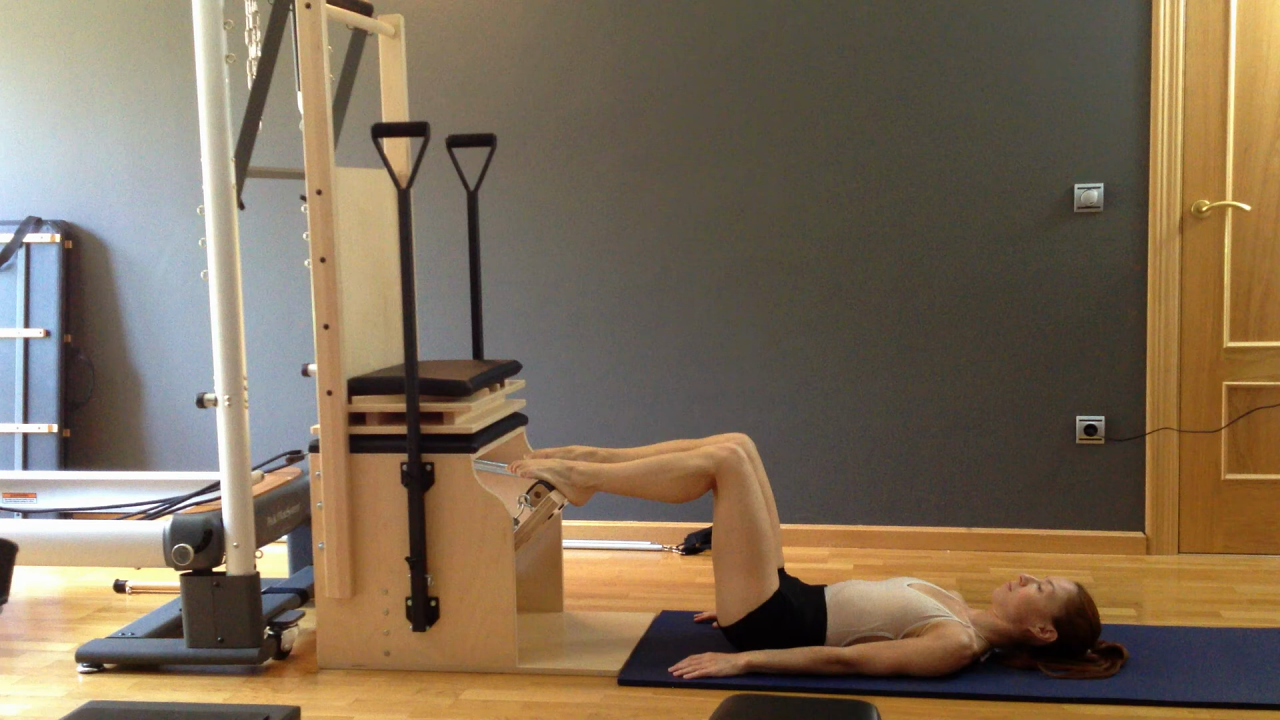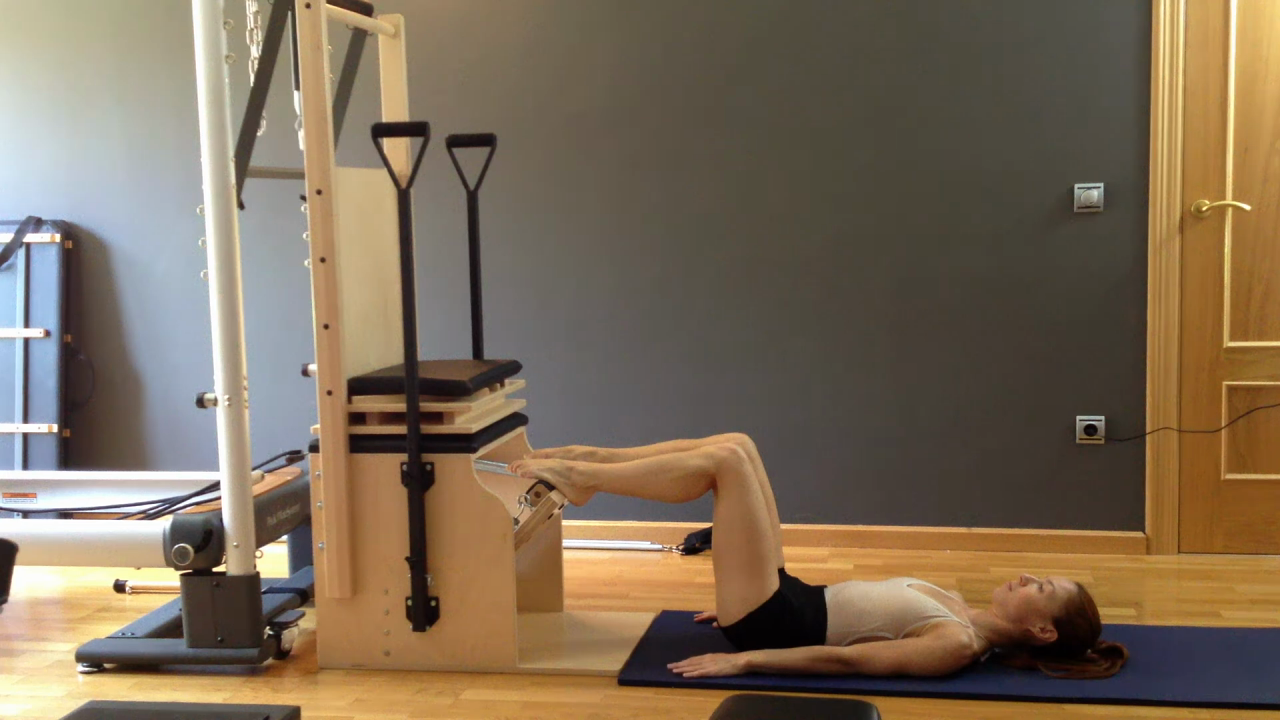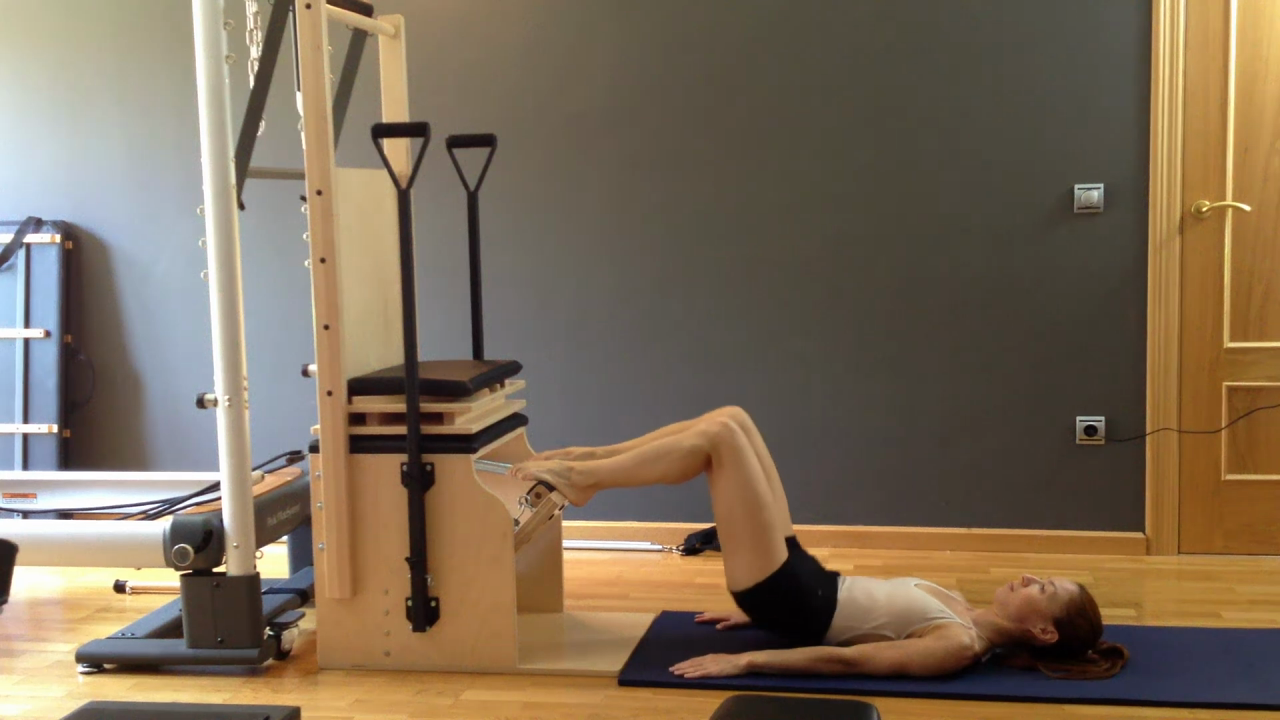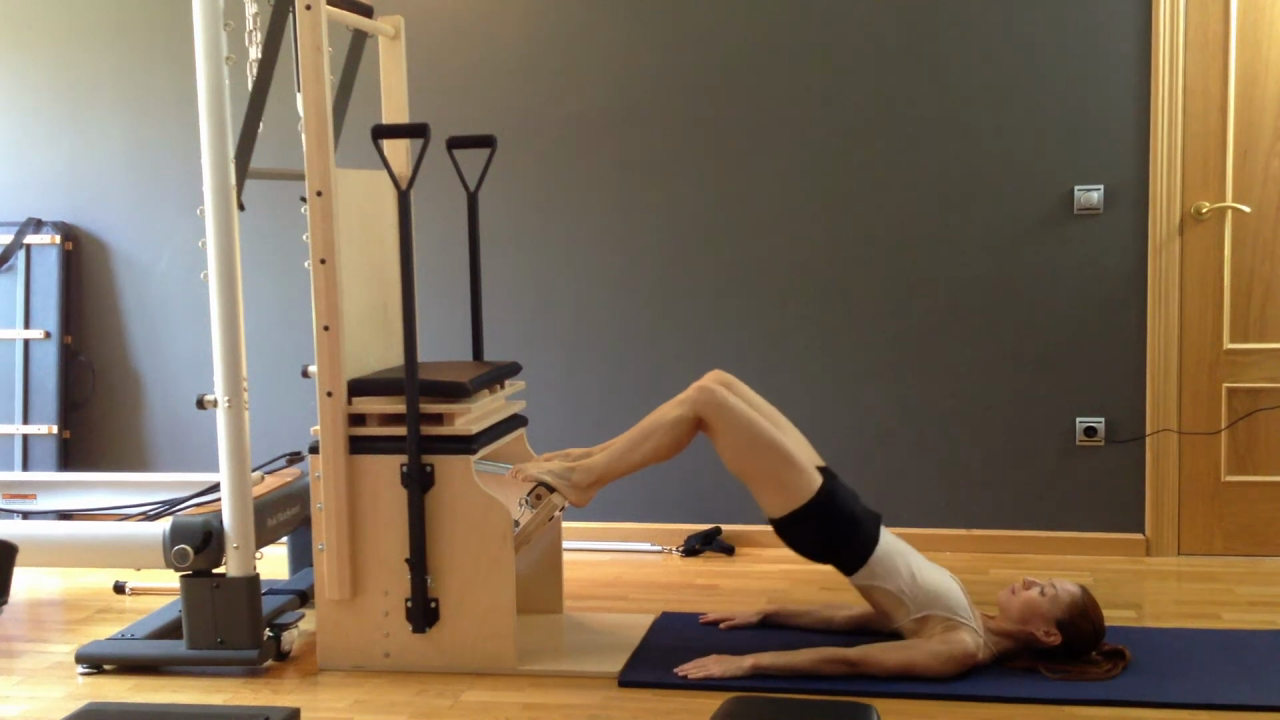
dt=0.7s
person 1, frame 1
left shoulder: (960, 644)
right shoulder: (957, 608)
left elbow: (850, 660)
left wrist: (744, 661)
right wrist: (739, 601)
left hip: (776, 621)
right hip: (789, 599)
left knee: (728, 459)
right knee: (735, 443)
left ankle: (579, 478)
right ankle: (585, 461)
person 1, frame 2
left shoulder: (959, 645)
right shoulder: (956, 609)
left elbow: (848, 659)
left wrist: (742, 660)
right wrist: (741, 602)
left hip: (776, 622)
right hip: (792, 598)
left knee: (728, 460)
right knee: (736, 444)
left ankle: (579, 479)
right ankle: (588, 459)
person 1, frame 3
left shoulder: (961, 646)
right shoulder: (959, 610)
left elbow: (850, 662)
left wrist: (746, 662)
right wrist: (758, 615)
left hip: (790, 596)
right hip: (800, 585)
left knee: (721, 436)
right knee: (729, 421)
left ankle: (580, 481)
right ankle: (589, 459)
person 1, frame 4
left shoulder: (965, 649)
right shoulder: (968, 620)
left elbow: (851, 661)
left wrist: (749, 664)
left hip: (824, 523)
right hip: (829, 510)
left knee: (705, 398)
right knee: (716, 383)
left ankle: (581, 480)
right ankle: (590, 458)
